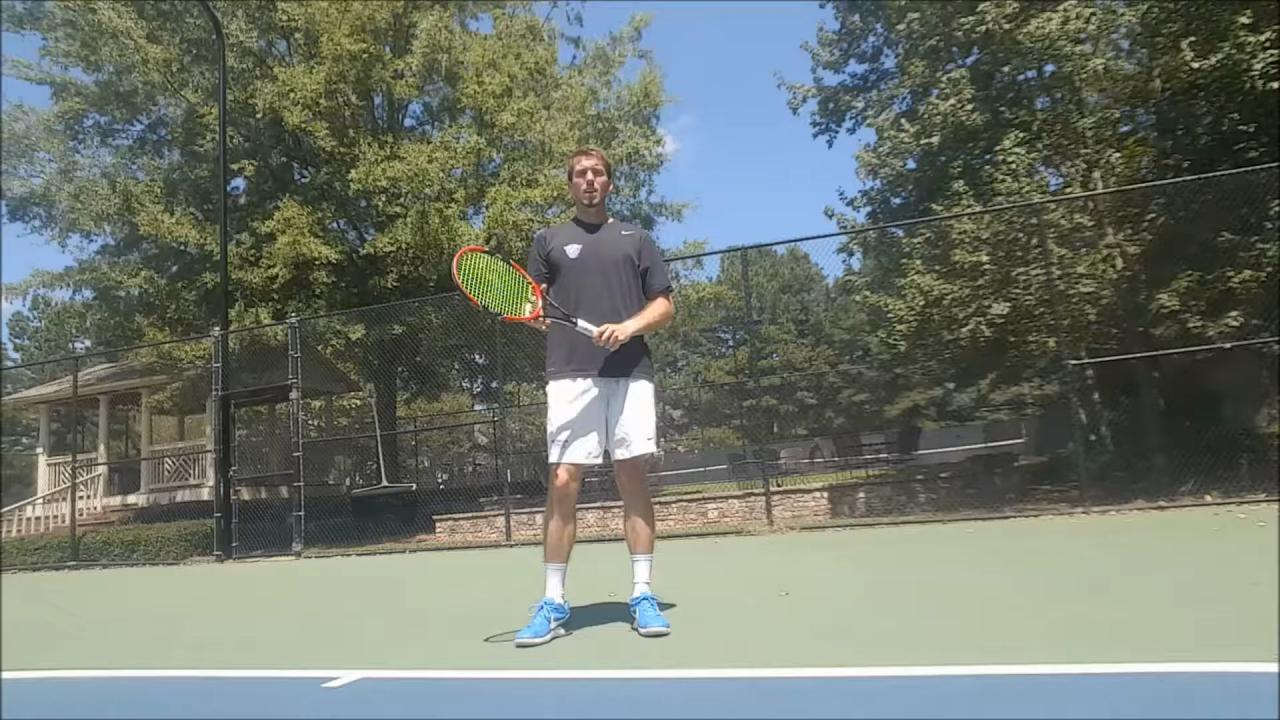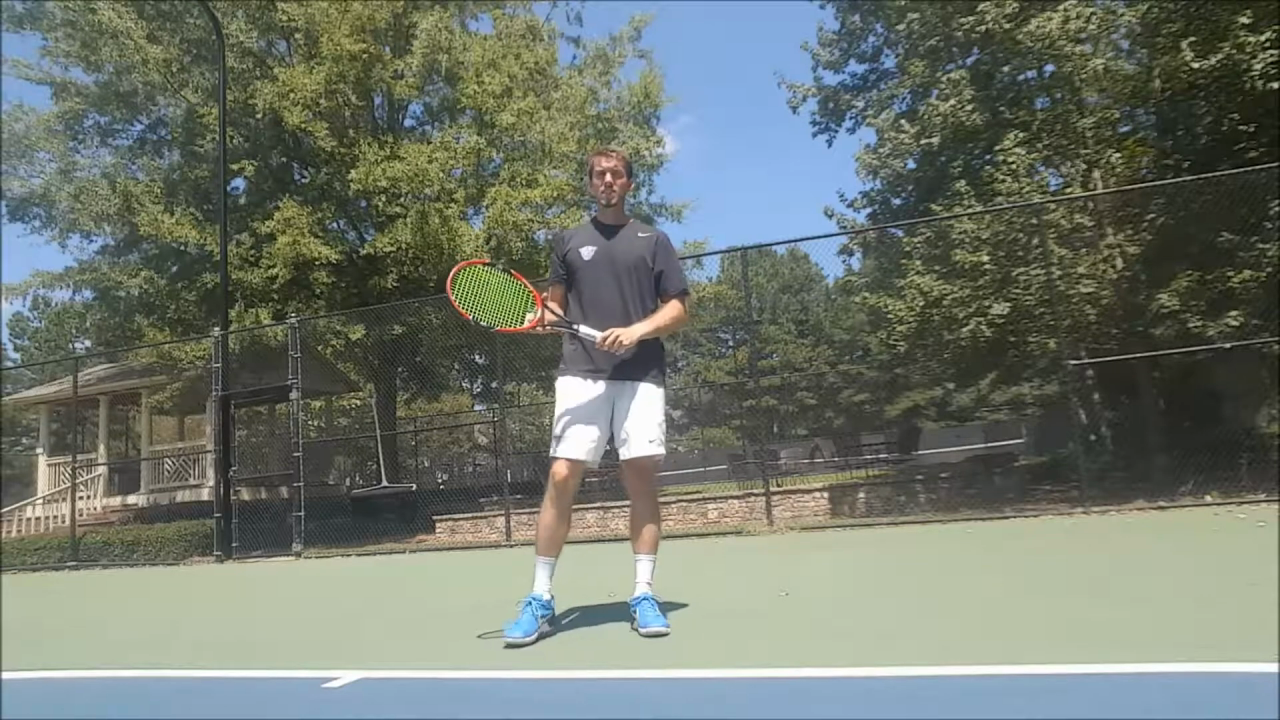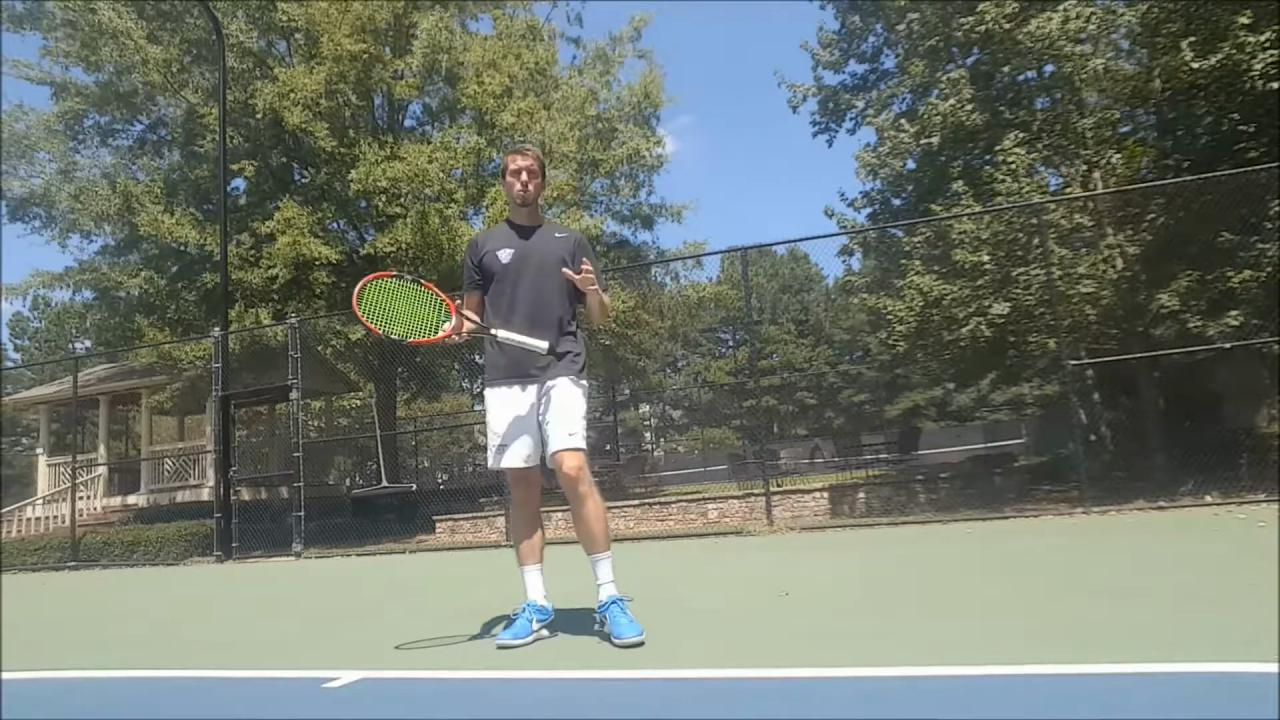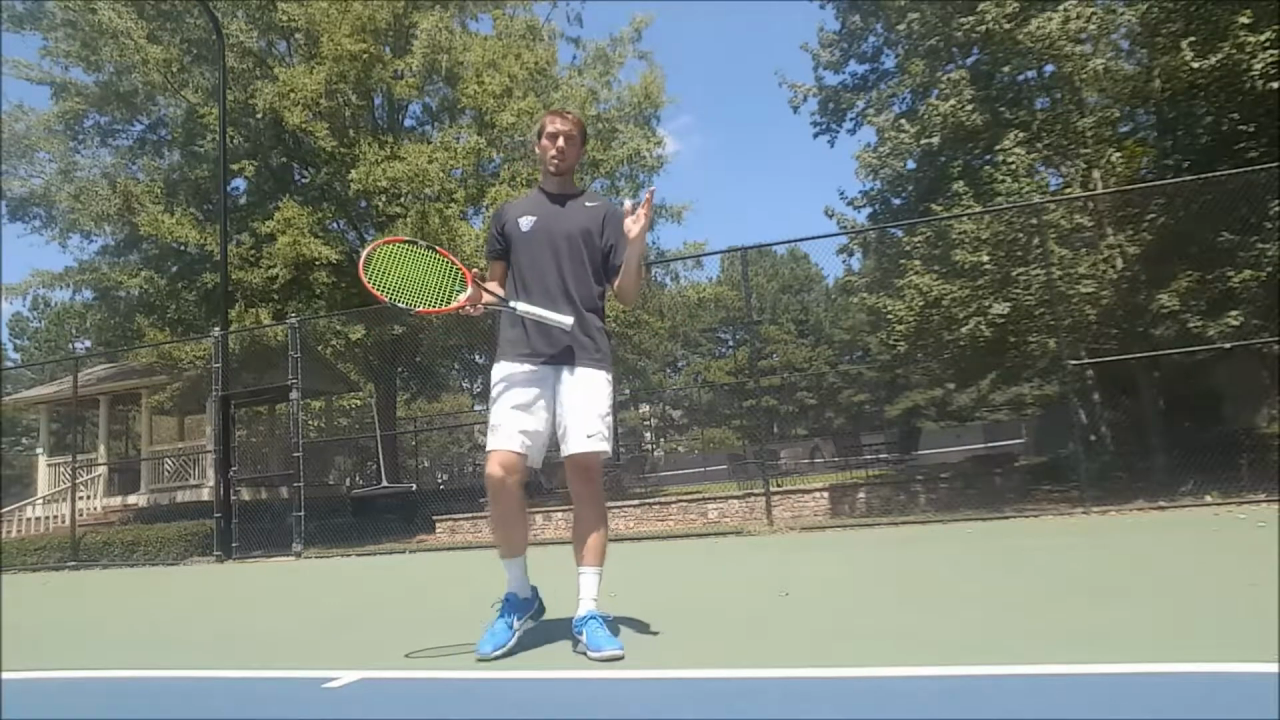
dt=1s
person 1, frame 1
left shoulder: (636, 239)
right shoulder: (549, 240)
left elbow: (664, 305)
left wrist: (628, 326)
left hip: (630, 374)
right hip: (571, 376)
left knee: (633, 479)
right knee: (562, 482)
left ankle: (643, 596)
right ankle: (553, 604)
person 1, frame 2
left shoulder: (653, 240)
right shoulder: (568, 241)
left elbow: (678, 308)
right elbow: (556, 301)
left wrist: (636, 331)
right wrist: (544, 316)
left hip: (639, 376)
right hip: (580, 375)
left knee: (640, 479)
right knee: (561, 479)
left ankle: (643, 595)
right ankle: (540, 599)
person 1, frame 3
left shoulder: (571, 241)
right shoulder: (483, 245)
left elbow: (599, 317)
right elbow: (472, 311)
left wrist: (595, 292)
right wrist: (461, 325)
left hip: (562, 373)
right hip: (505, 380)
left knee: (573, 471)
right knee: (522, 487)
left ankle: (608, 597)
right ankle: (536, 606)
person 1, frame 4
left shoulder: (604, 212)
right shoulder: (509, 213)
left elbow: (627, 295)
right elbow: (496, 282)
left wrist: (635, 244)
right wrist: (478, 297)
left hip: (585, 360)
right hip: (519, 359)
left knee: (585, 476)
right knee: (500, 473)
left ankle: (588, 614)
right ankle: (519, 597)
